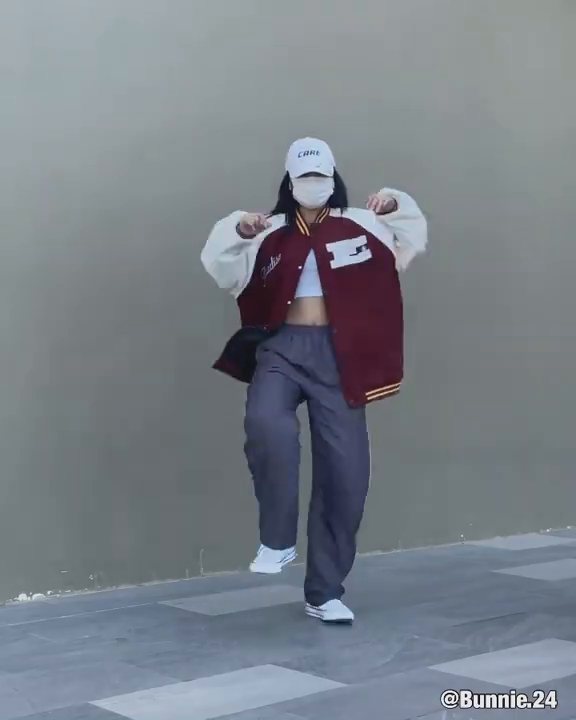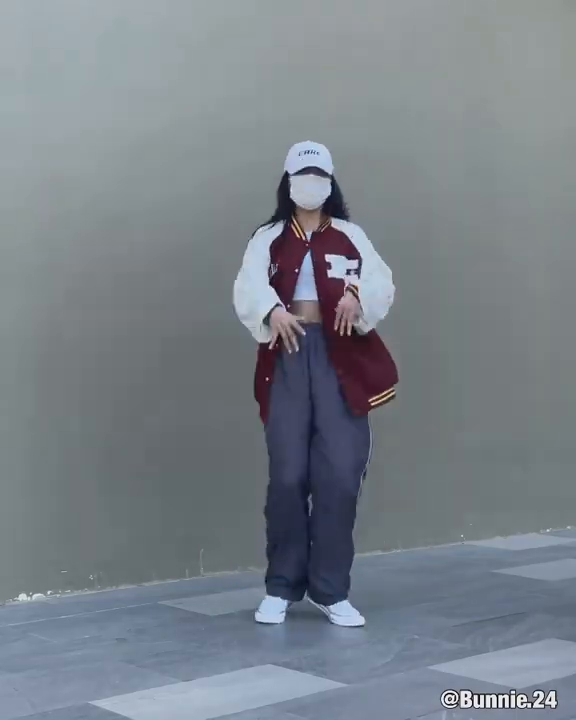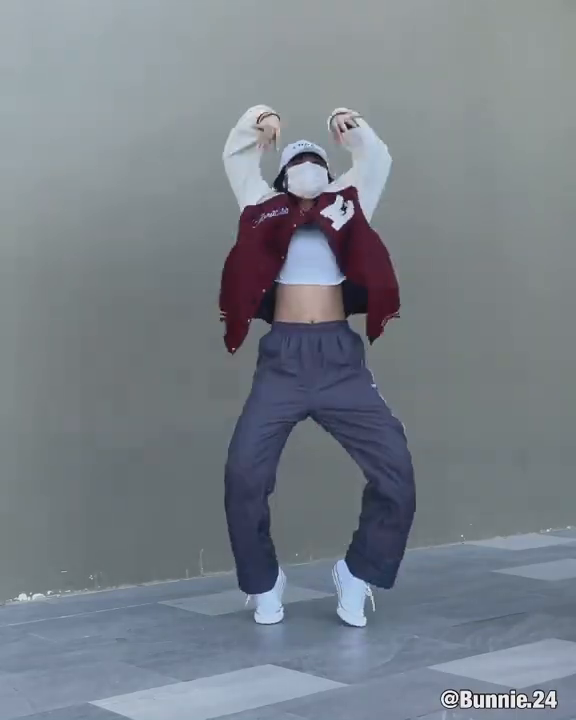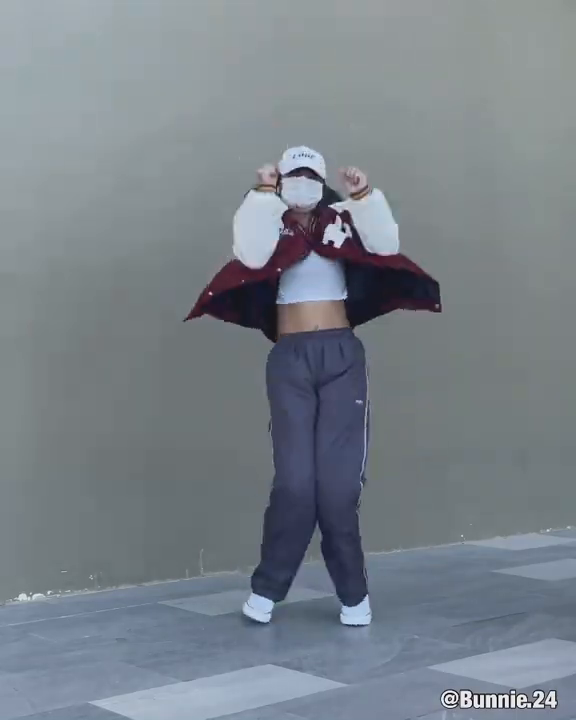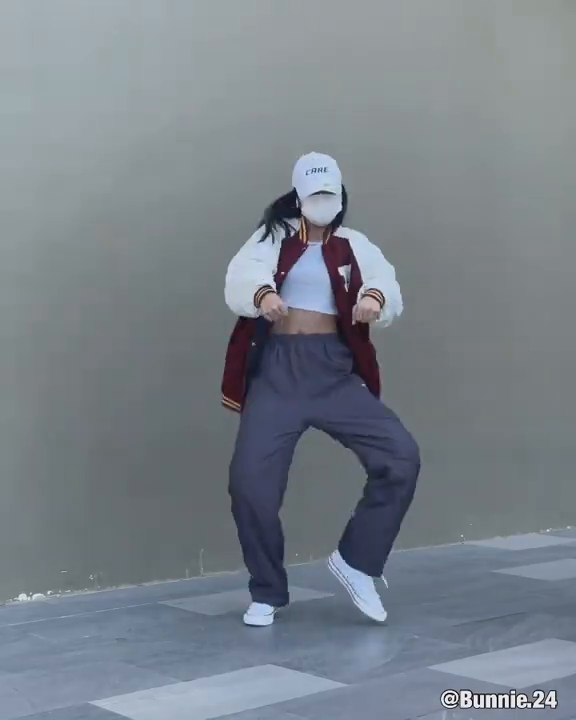
dt=0.2s
person 1, frame 1
left shoulder: (357, 224)
right shoulder: (272, 229)
left elbow: (412, 236)
right elbow: (218, 261)
left wrist: (396, 205)
right wrist: (236, 229)
left hip: (339, 356)
right hip: (282, 349)
left knee: (346, 470)
right knee: (266, 427)
left ankle: (324, 589)
right ankle: (277, 541)
person 1, frame 2
left shoulder: (348, 237)
right shoulder: (269, 240)
left elbow: (380, 289)
right elbow: (249, 291)
left wrist: (358, 298)
right wrist: (271, 313)
left hip: (340, 360)
right hip: (287, 357)
left knee: (340, 476)
right knee: (288, 479)
left ankle: (328, 590)
right ankle: (280, 587)
person 1, frame 3
left shoulder: (343, 209)
right shoulder: (268, 208)
left elbow: (375, 167)
right elbow: (237, 165)
left wrist: (355, 130)
right wrist: (257, 127)
left hip: (340, 358)
right hip: (284, 359)
left knee: (394, 465)
right knee: (245, 473)
left ankle: (359, 571)
right ankle: (263, 584)
person 1, frame 4
left shoulder: (343, 224)
right shoulder: (269, 230)
left elbow: (384, 243)
right elbow: (248, 251)
left wrist: (364, 194)
right wrist: (261, 193)
left hip: (342, 361)
right hip: (291, 363)
left knee: (338, 483)
right knee: (295, 482)
left ankle: (352, 592)
right ankle: (267, 588)
person 1, frame 5
left shoulder: (355, 244)
right shoulder: (272, 238)
left elbow: (383, 283)
right elbow: (238, 280)
left wrist: (373, 298)
right wrist: (261, 293)
left hip: (334, 369)
right hip: (277, 367)
left knee: (401, 457)
right knee: (251, 484)
left ankle: (356, 561)
right ankle: (267, 593)
